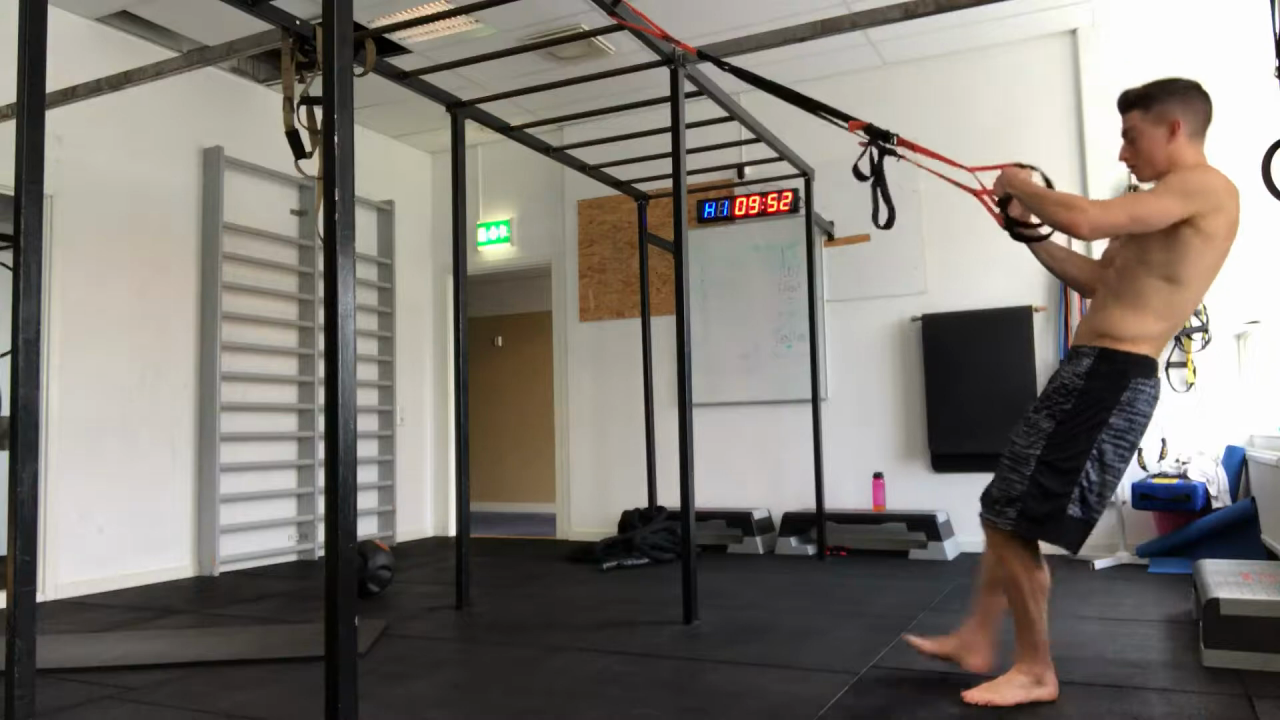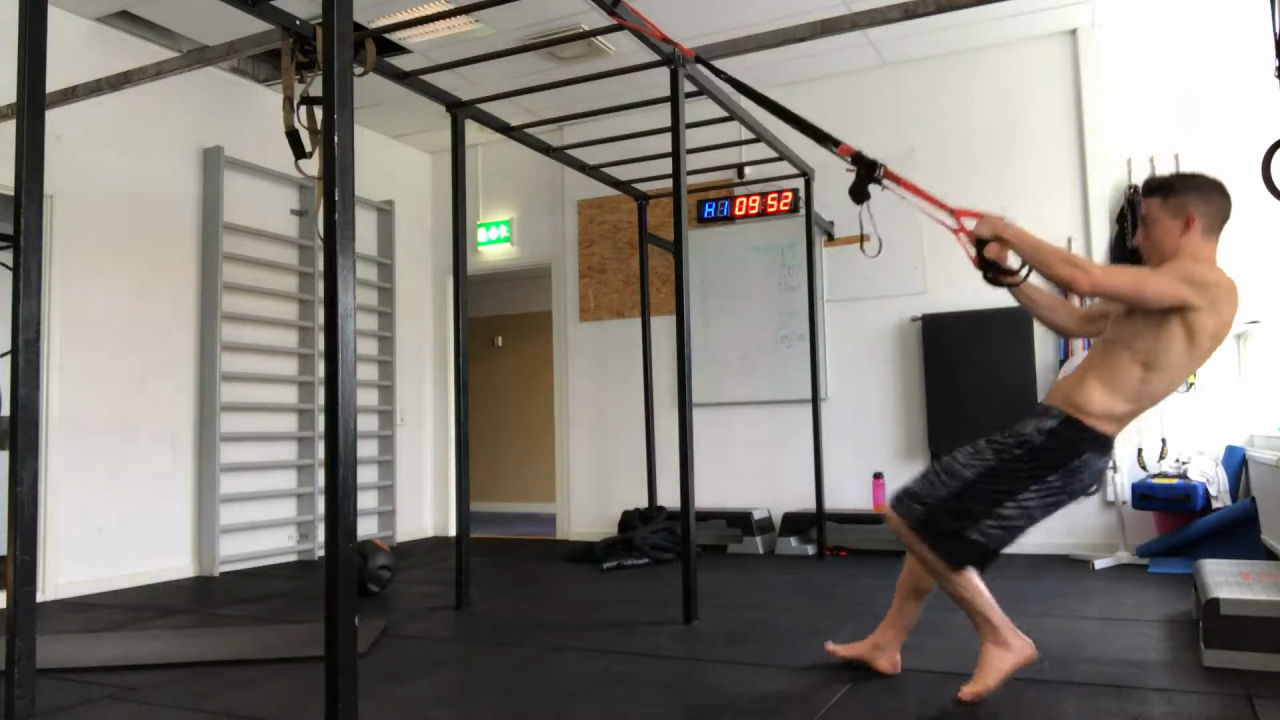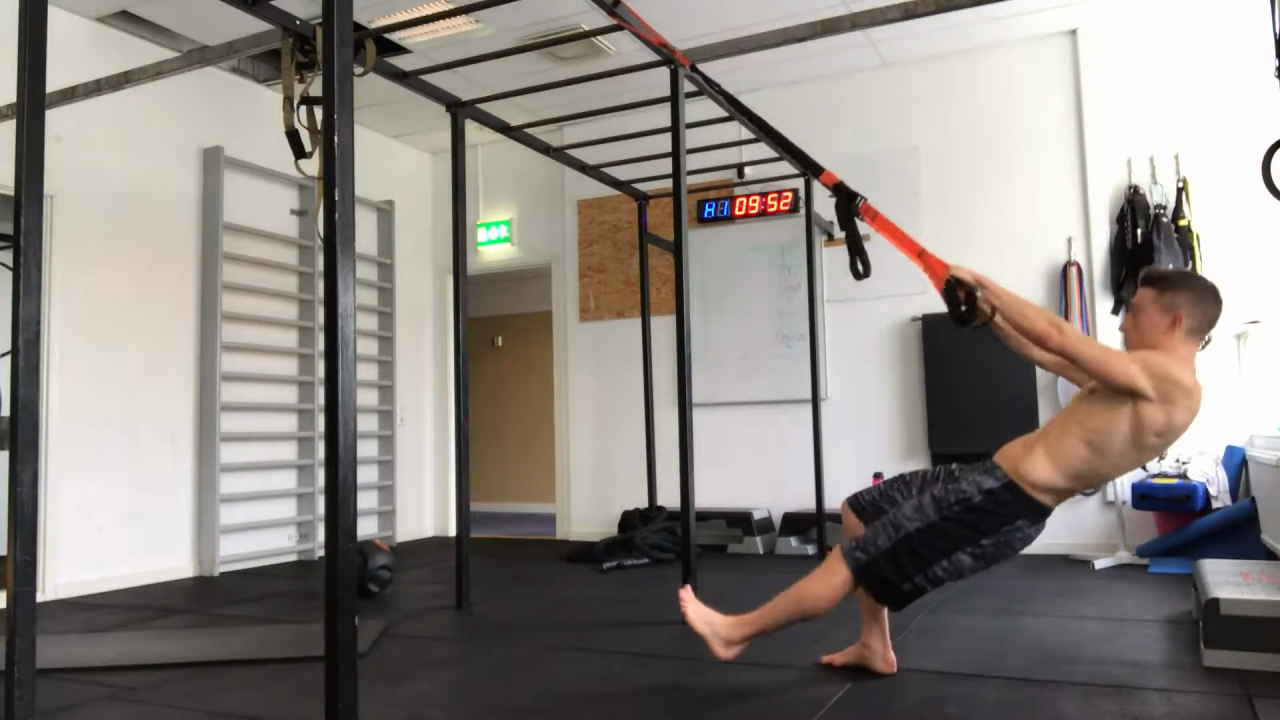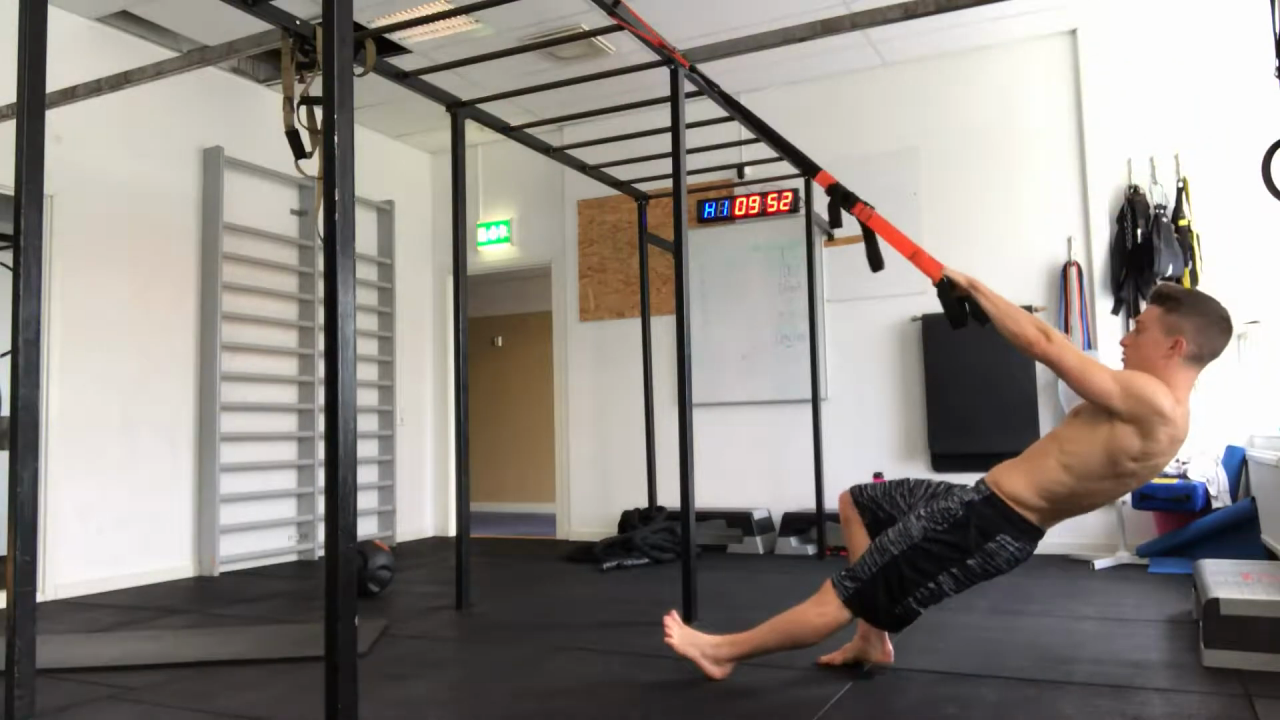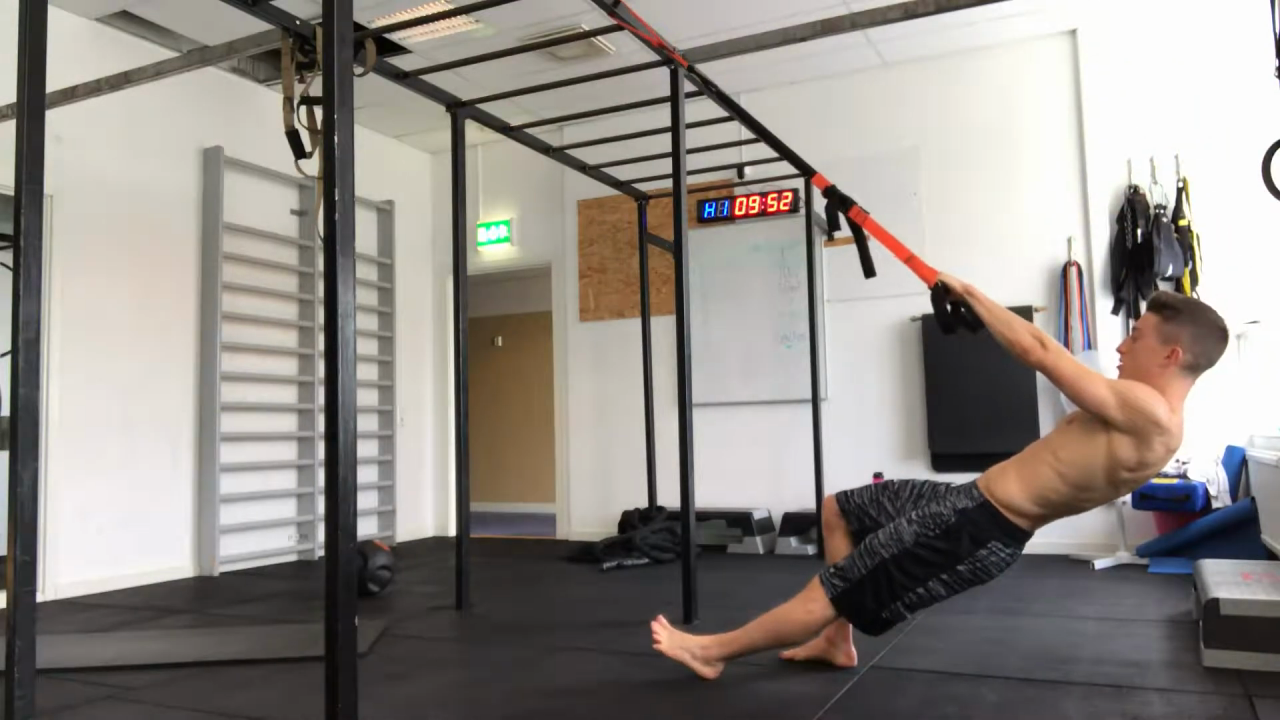
dt=0.5s
person 1, frame 1
left shoulder: (1203, 186)
right shoulder: (1171, 208)
left elbow: (1086, 220)
right elbow: (1093, 278)
left wrist: (1022, 187)
right wrist: (1028, 230)
left hip: (1109, 375)
right hip: (1097, 373)
left knee: (1012, 519)
right knee: (1006, 510)
left ankle: (1035, 672)
right ankle: (974, 640)
person 1, frame 2
left shoulder: (1207, 285)
right shoulder: (1171, 290)
left elbow: (1080, 278)
right elbow: (1075, 320)
left wrist: (1007, 232)
right wrist: (1008, 273)
left hip: (1063, 441)
right hip: (1058, 433)
left knee: (911, 514)
right knee: (933, 523)
left ankle: (1002, 639)
right ankle: (885, 644)
person 1, frame 3
left shoulder: (1172, 383)
right shoulder: (1147, 383)
left elbow: (1054, 336)
right elbow: (1045, 354)
left wrist: (979, 282)
right wrist: (984, 308)
left hip: (1001, 505)
right hip: (997, 486)
left knee: (846, 567)
right knee: (859, 511)
left ankle: (734, 634)
right ankle: (874, 645)
person 1, frame 4
left shoulder: (1152, 401)
right shoulder: (1152, 405)
left elbow: (1043, 343)
right elbow: (1055, 348)
left wrist: (972, 285)
right wrist: (979, 299)
left hip: (990, 524)
right hip: (993, 510)
left knee: (839, 596)
right knee: (855, 502)
left ankle: (724, 650)
right ankle: (873, 640)
person 1, frame 5
left shoulder: (1148, 413)
right shoulder: (1143, 416)
left elbow: (1039, 352)
left wrist: (967, 291)
left hip: (976, 529)
right hip: (974, 504)
left knee: (825, 594)
right knee: (836, 509)
left ankle: (712, 651)
right ankle: (837, 641)
